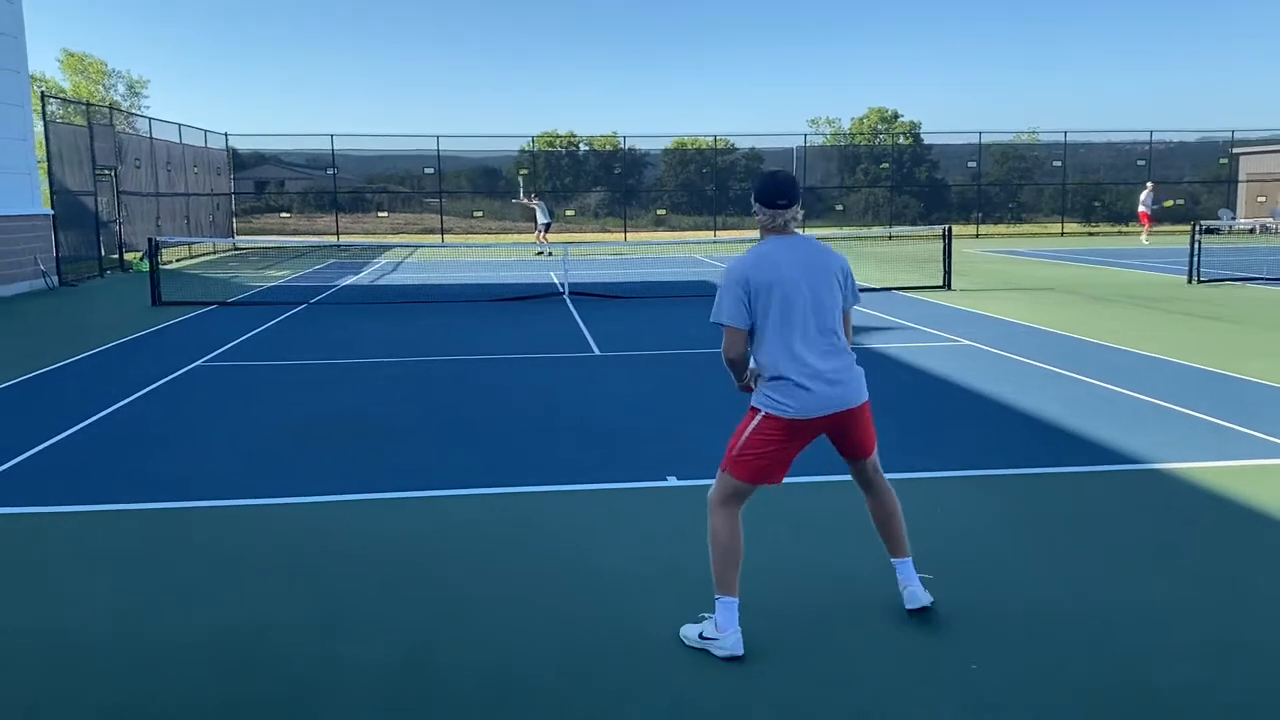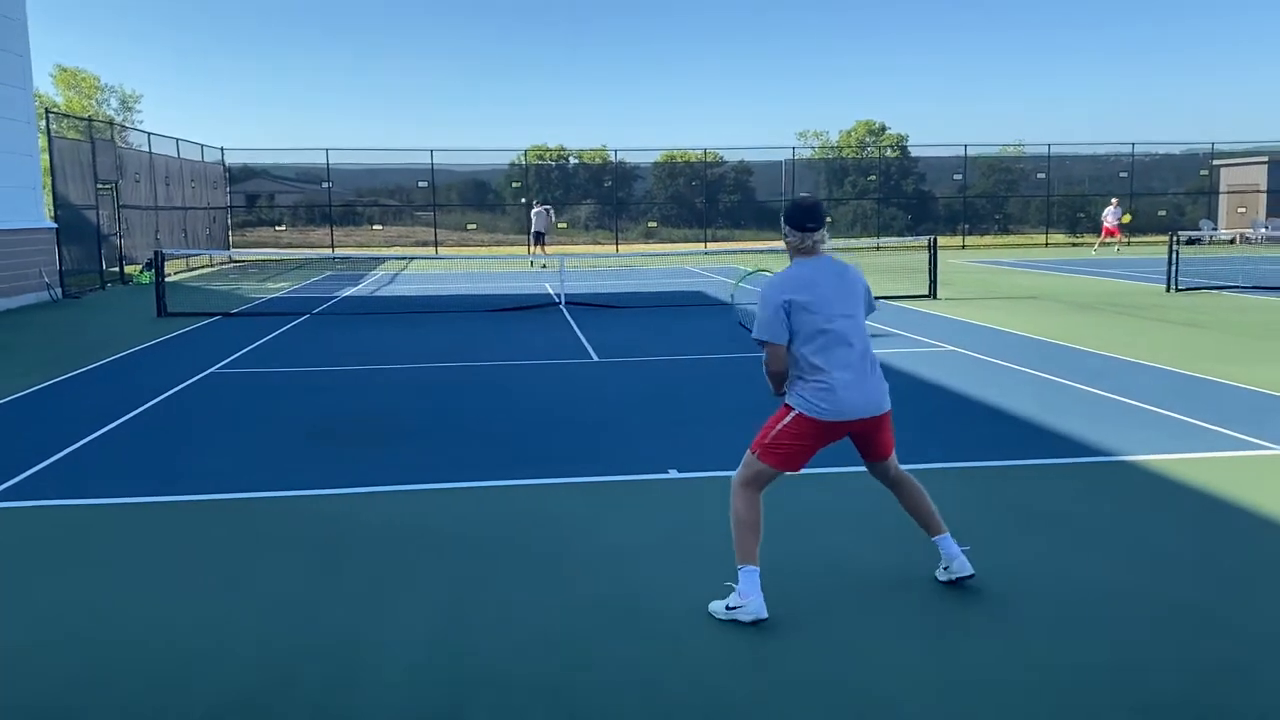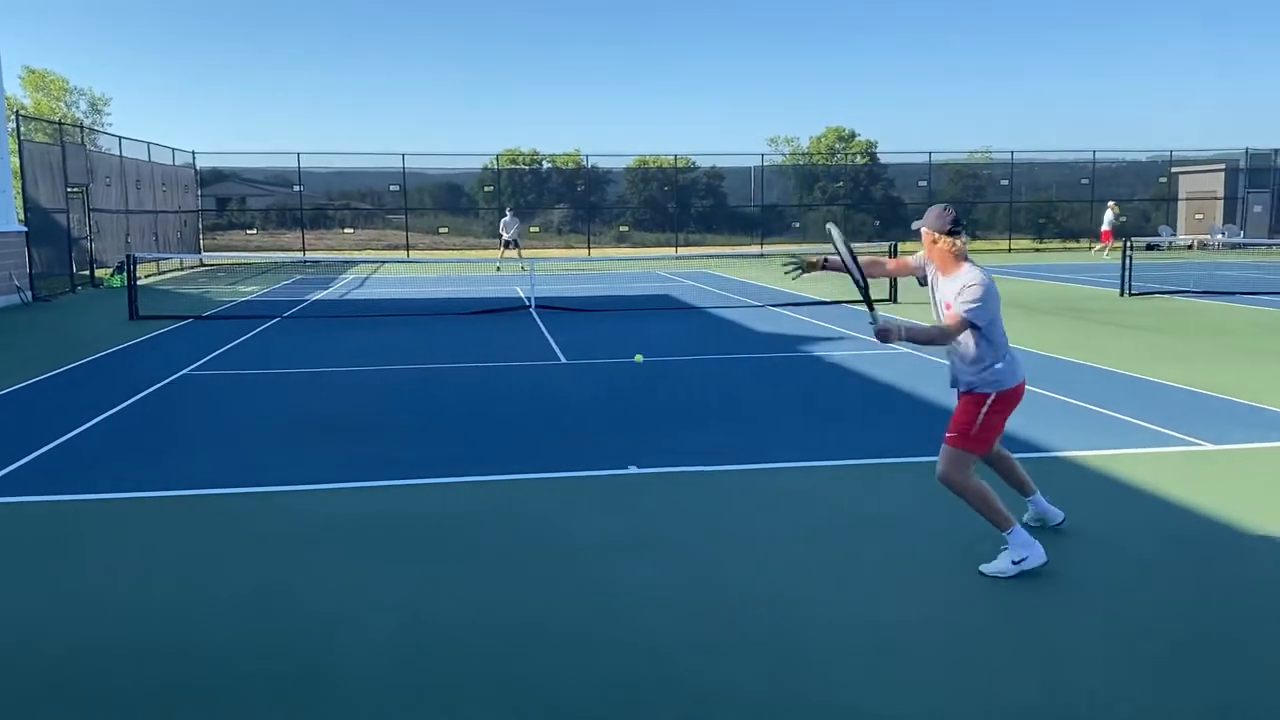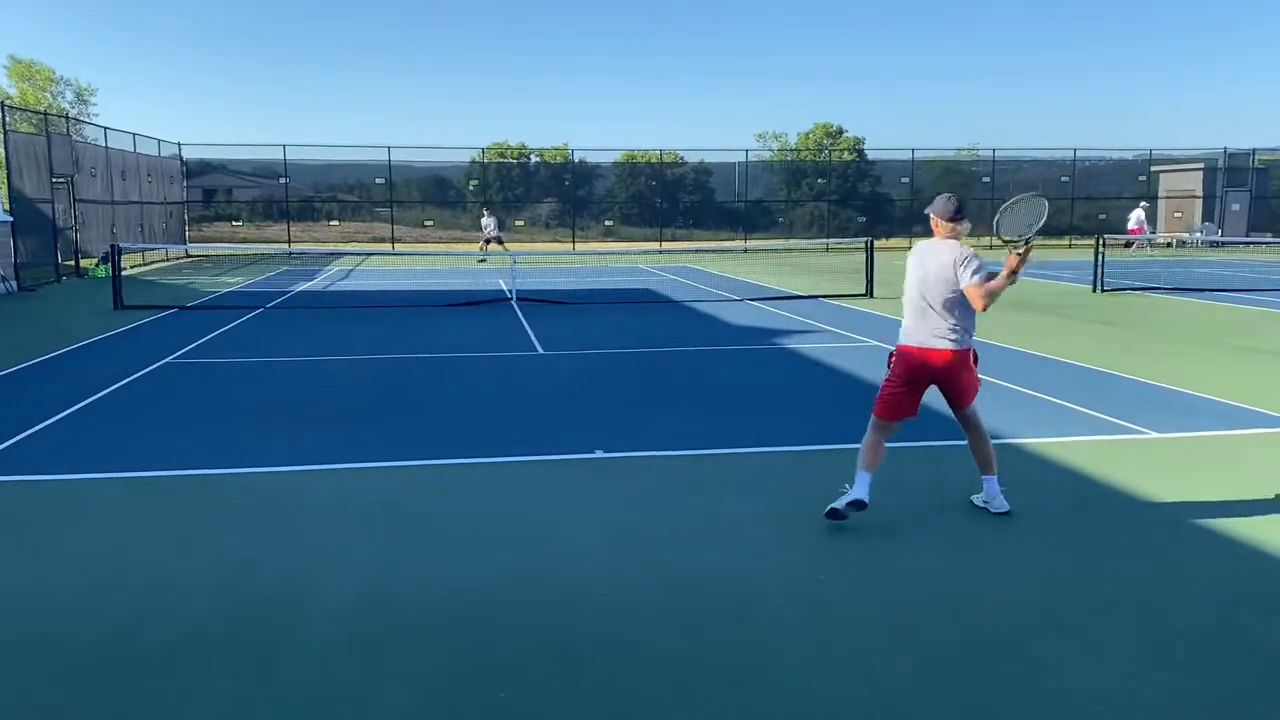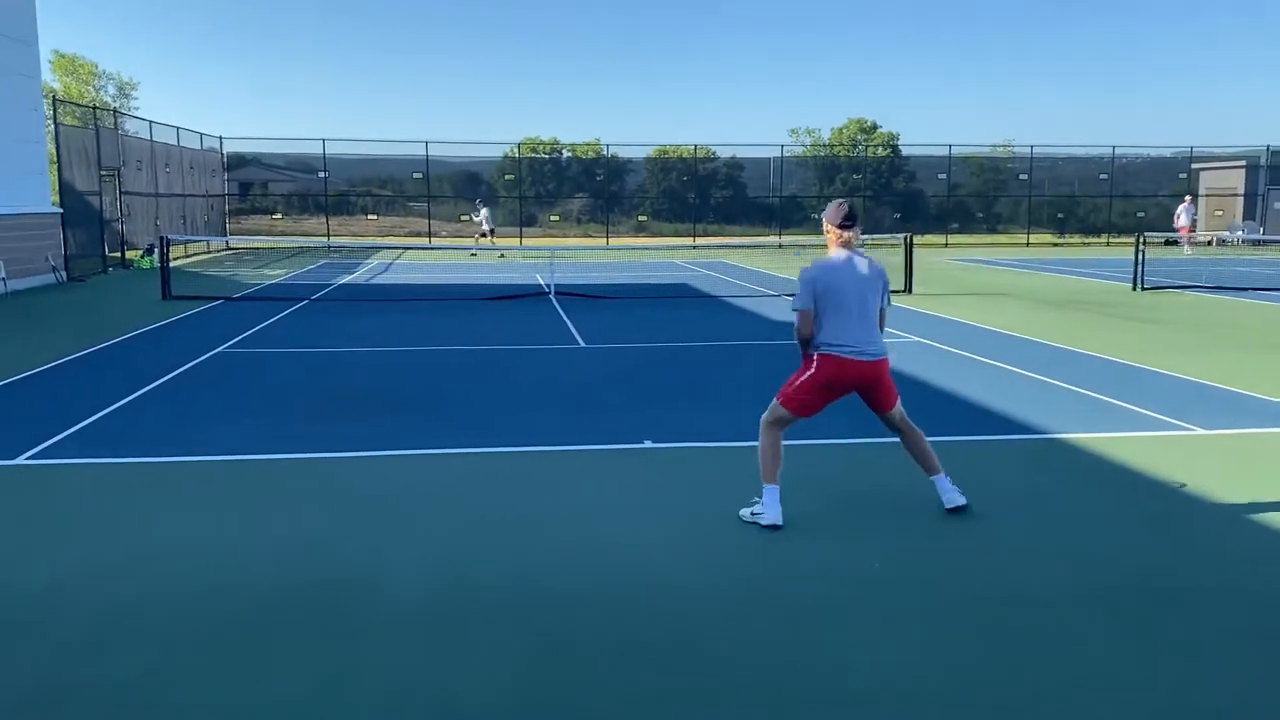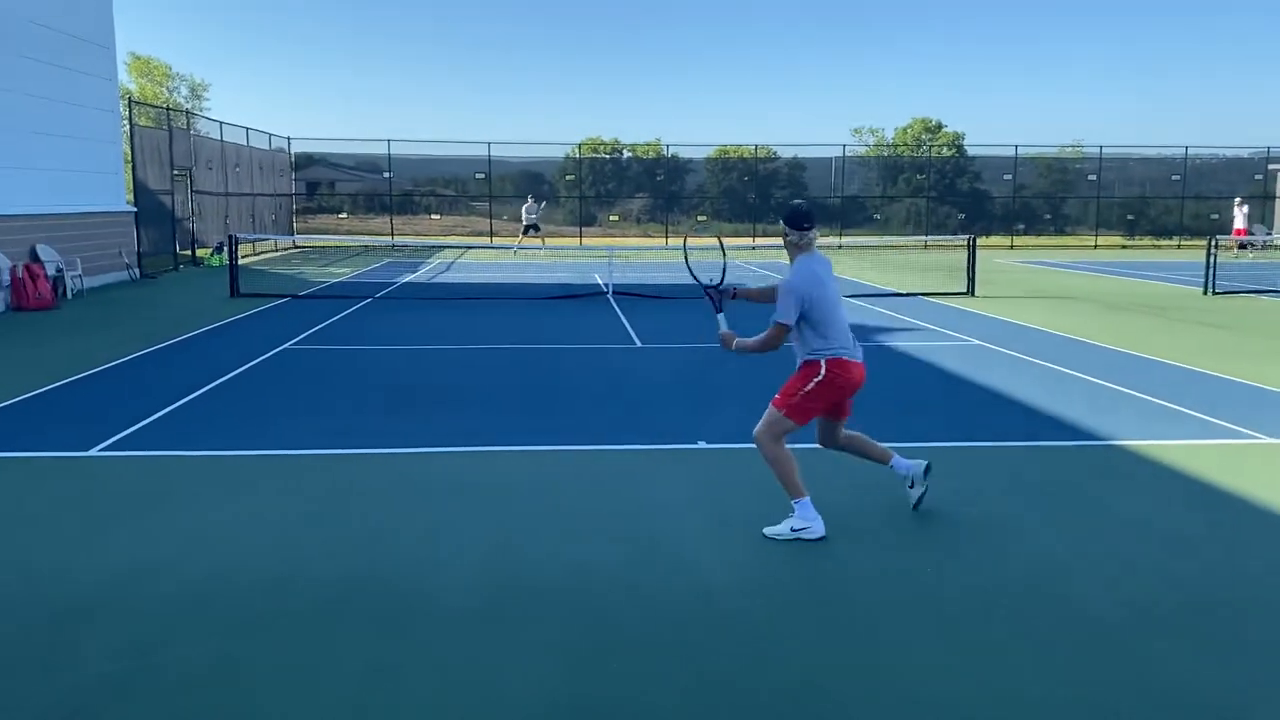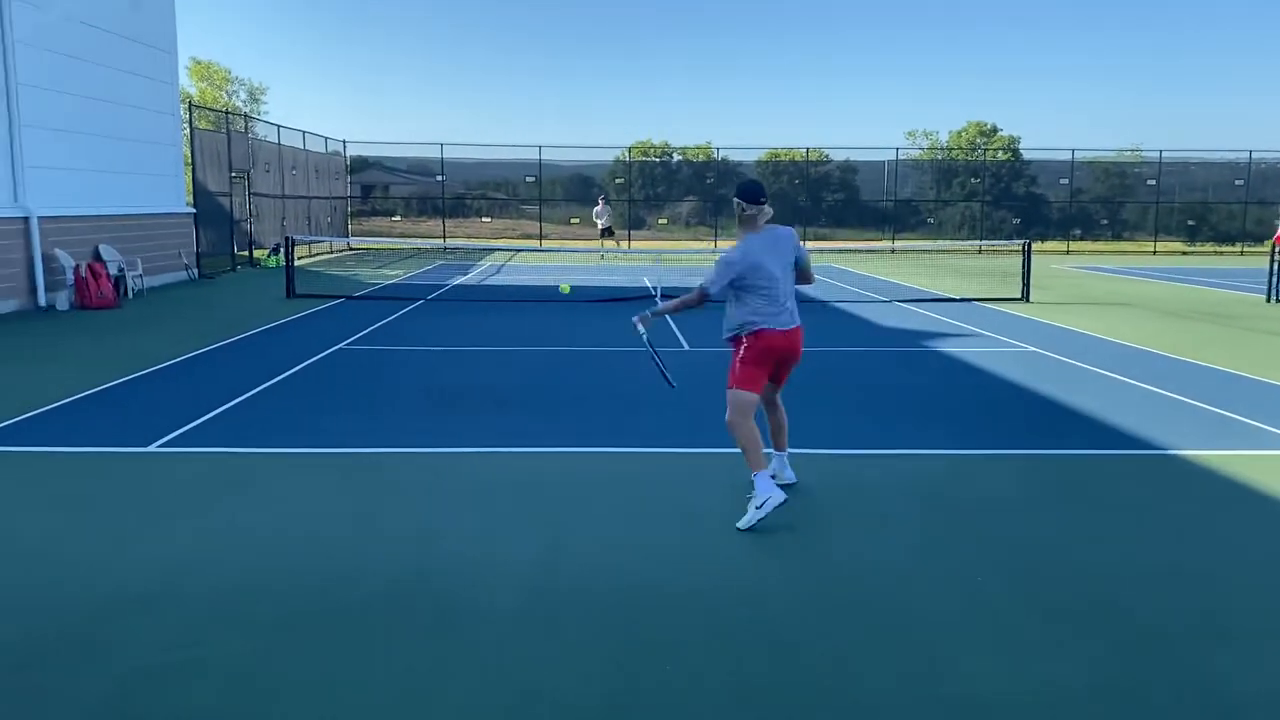
dt=0.7s
person 1, frame 1
left shoulder: (742, 269)
right shoulder: (833, 259)
left elbow: (732, 351)
right elbow: (844, 333)
left wrist: (745, 378)
left hip: (785, 404)
right hip: (848, 394)
left knee: (724, 502)
right knee: (874, 481)
left ankle: (725, 626)
right ankle: (911, 584)
person 1, frame 2
left shoulder: (777, 289)
right shoulder: (852, 275)
left elbow: (776, 365)
left wrist: (779, 389)
left hip: (817, 407)
right hip: (872, 401)
left knee: (745, 483)
right knee: (893, 475)
left ankle: (748, 594)
right ankle: (954, 558)
person 1, frame 3
left shoulder: (977, 284)
right shoulder: (933, 265)
left elbow: (946, 333)
right elbow: (883, 266)
left wrist: (901, 332)
right wrist: (825, 263)
left hip: (993, 386)
right hip: (980, 385)
left knee: (953, 471)
right knee: (986, 449)
left ankle: (1023, 547)
right ankle: (1042, 509)
person 1, frame 4
left shoulder: (919, 251)
right shoulder: (966, 256)
right elbow: (980, 301)
right wrist: (1009, 272)
left hip: (910, 353)
right hip: (954, 355)
left knee: (878, 429)
right knee: (970, 420)
left ankle: (859, 490)
right ankle: (992, 493)
person 1, frame 5
left shoulder: (814, 271)
right shoulder: (876, 269)
left elbow: (804, 330)
left wrist: (807, 353)
left hip: (830, 364)
right hip: (873, 362)
left knee: (771, 423)
right knee: (903, 426)
left ankle: (769, 506)
right ankle: (948, 492)
person 1, frame 6
left shoulder: (798, 279)
right shoulder: (818, 263)
left elbow: (773, 340)
right elbow: (780, 294)
left wrist: (736, 344)
right wrist: (734, 293)
left hip: (827, 369)
right hip: (849, 365)
left knee: (766, 436)
right knee: (833, 436)
left ankle: (806, 518)
right ankle: (909, 469)
person 1, frame 7
left shoulder: (735, 256)
right shoulder: (786, 236)
left elbow: (699, 297)
right elbow: (807, 278)
left wrist: (657, 310)
left hip: (756, 340)
right hip: (791, 335)
left knee: (737, 417)
right knee: (770, 397)
left ankle: (765, 491)
right ankle: (781, 469)
